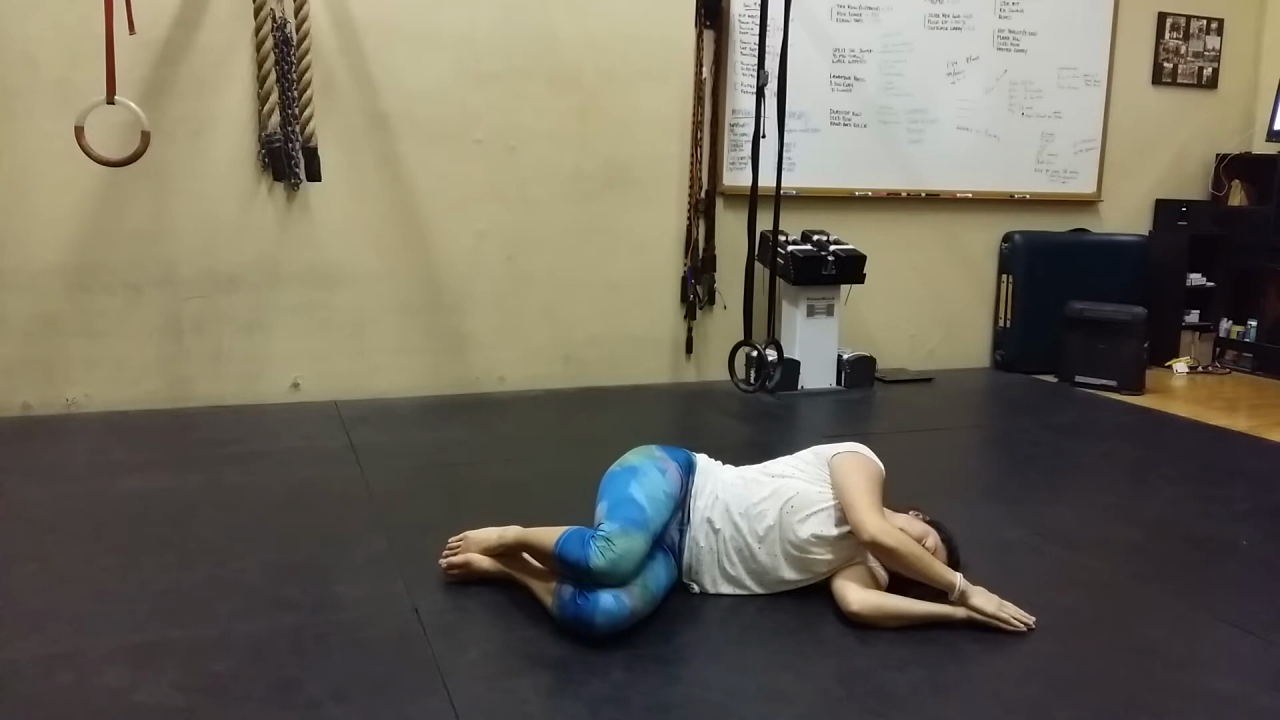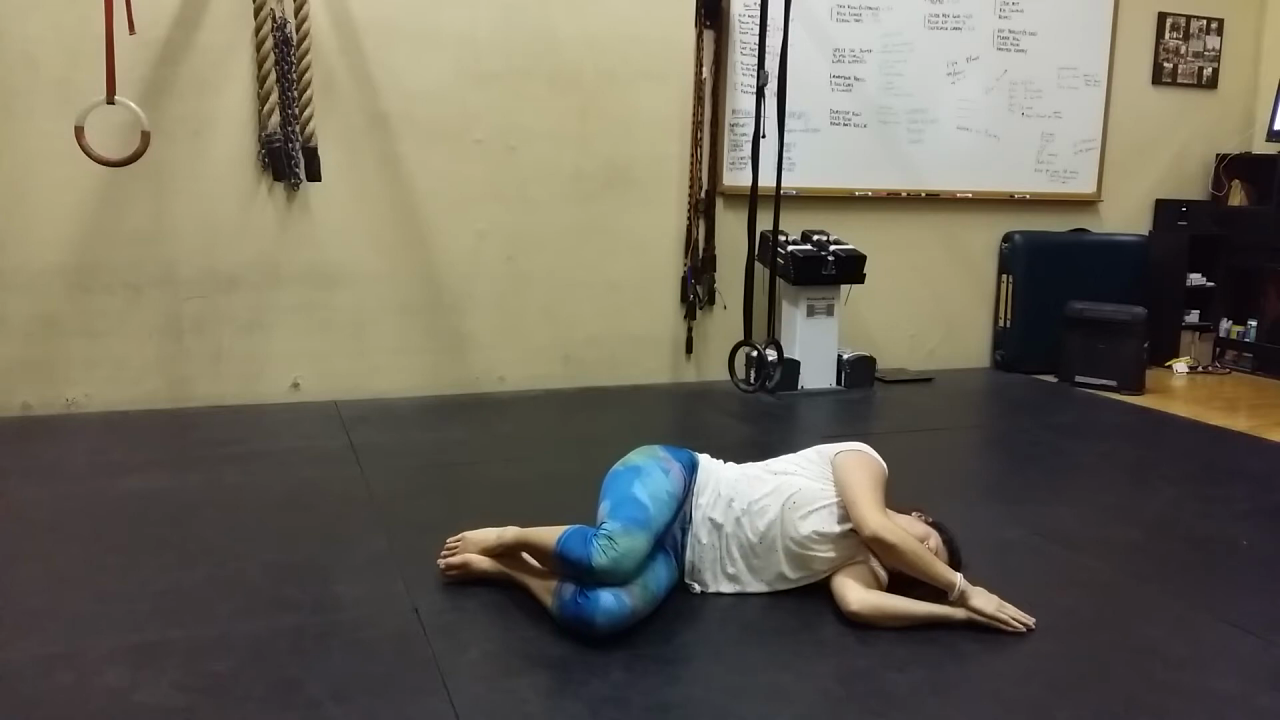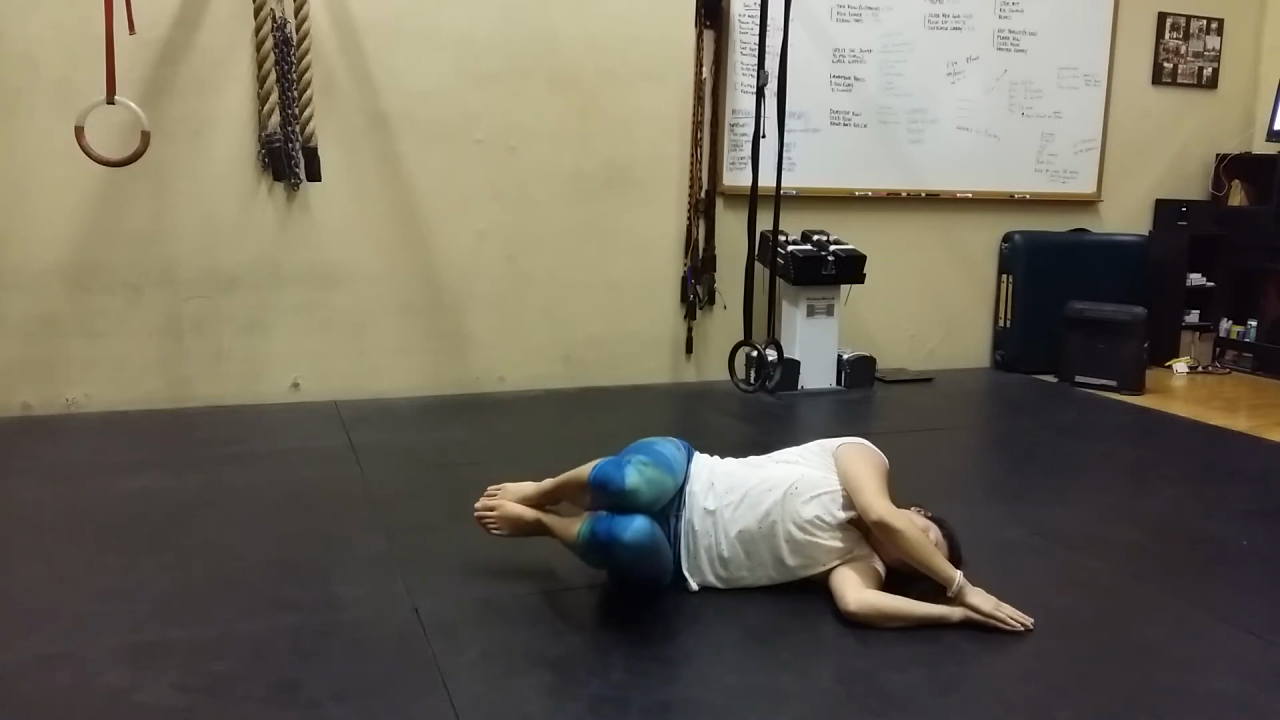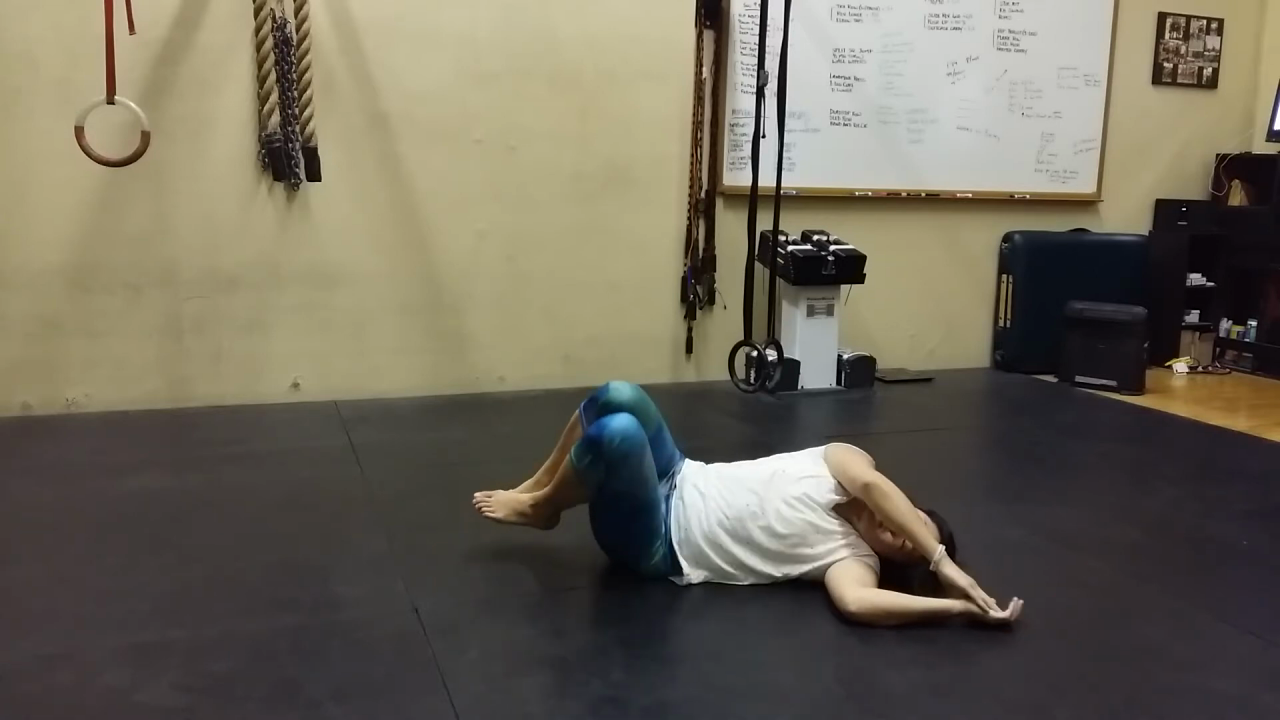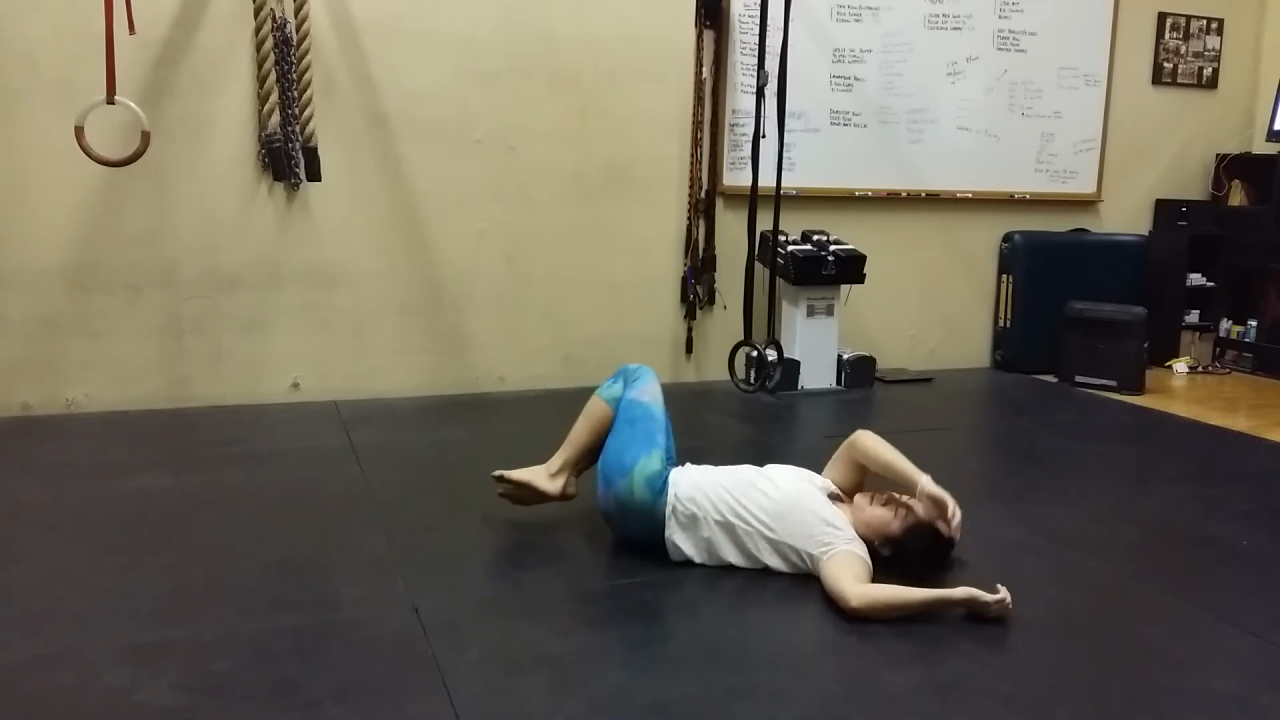
dt=1s
person 1, frame 1
left shoulder: (858, 564)
right shoulder: (860, 460)
left elbow: (858, 605)
right elbow: (875, 530)
left wrist: (958, 611)
right wrist: (962, 587)
left hip: (682, 561)
right hip: (671, 480)
left knee: (602, 614)
right knee: (609, 559)
left ankle: (507, 566)
right ankle: (513, 537)
person 1, frame 2
left shoulder: (859, 564)
right shoulder: (863, 460)
left elbow: (859, 605)
right elbow: (876, 528)
left wrist: (955, 611)
right wrist: (962, 589)
left hip: (683, 560)
right hip: (673, 480)
left knee: (603, 615)
right knee: (610, 557)
left ankle: (505, 568)
right ankle: (512, 538)
person 1, frame 3
left shoulder: (859, 561)
right shoulder: (862, 455)
left elbow: (858, 604)
right elbow: (882, 515)
left wrist: (957, 613)
right wrist: (962, 586)
left hip: (674, 564)
right hip: (681, 480)
left knee: (633, 537)
right knee: (639, 482)
left ankle: (542, 522)
right ankle: (539, 495)
person 1, frame 4
left shoulder: (854, 557)
right shoulder: (843, 466)
left elbow: (858, 604)
right elbow: (872, 482)
left wrist: (959, 605)
right wrist: (944, 559)
left hip: (659, 547)
right hip: (678, 485)
left knee: (619, 434)
right knee: (618, 398)
left ankle: (539, 509)
right ankle: (539, 487)
person 1, frame 5
left shoulder: (845, 548)
right shoulder: (834, 495)
left elbow: (855, 597)
right elbow: (859, 442)
left wrist: (955, 596)
right wrist: (922, 481)
left hip: (648, 504)
right hip: (670, 489)
left knee: (635, 378)
right knee: (637, 377)
left ankle: (554, 474)
right ankle: (560, 475)
